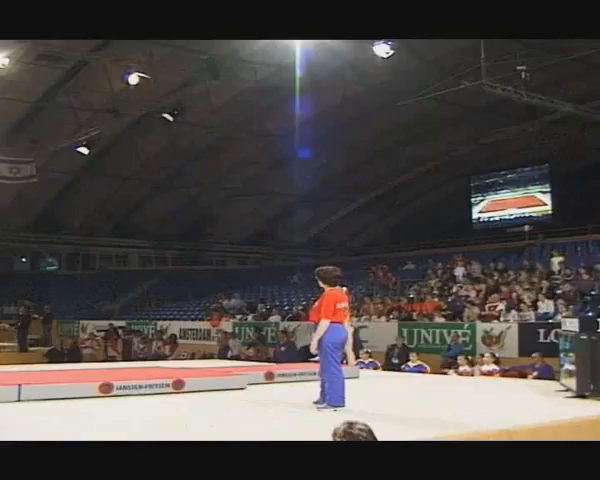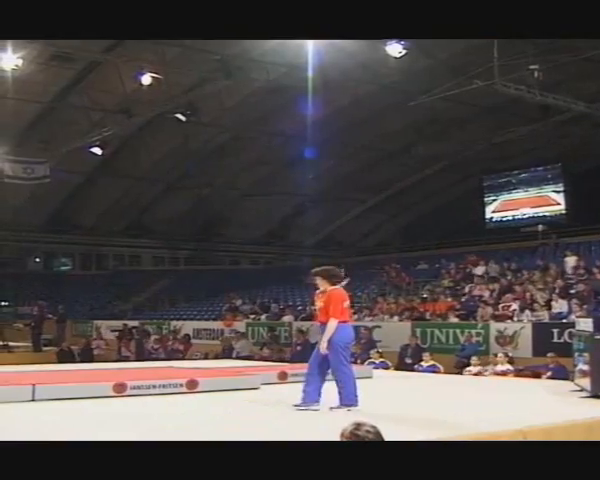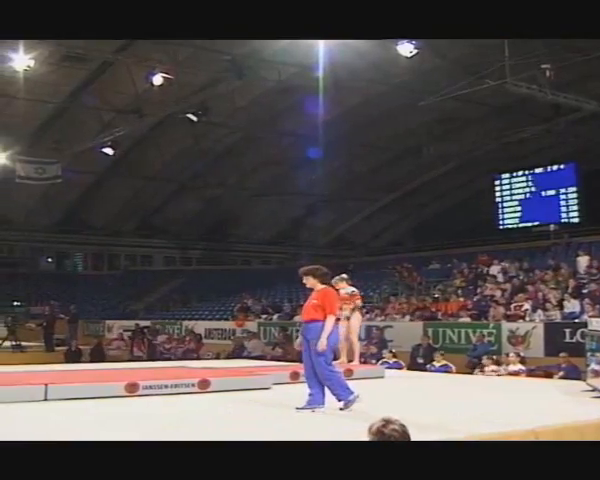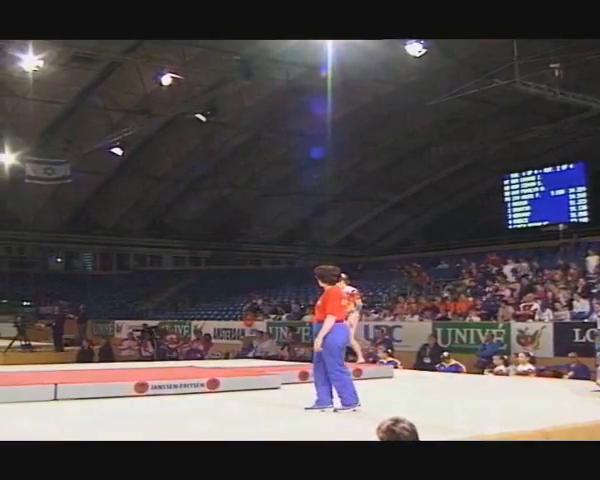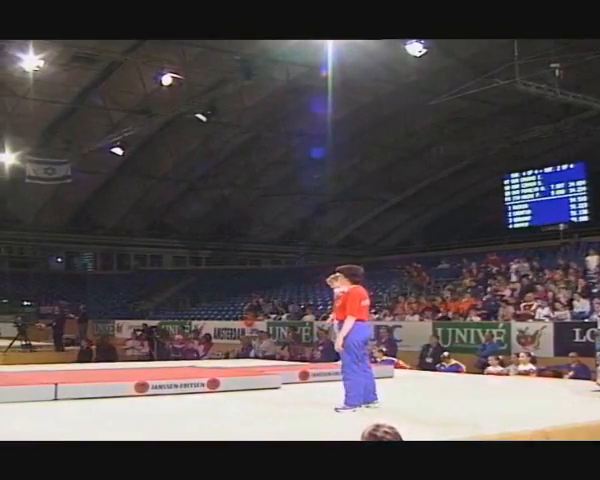
dt=1s
person 1, frame 1
left shoulder: (329, 295)
right shoulder: (341, 293)
left elbow: (325, 320)
left wrist: (315, 339)
left hip: (329, 333)
right hip: (339, 331)
left knee: (331, 368)
right knee: (328, 367)
left ankle: (335, 401)
right ankle: (326, 398)
person 1, frame 2
left shoulder: (335, 294)
right shoulder: (332, 293)
left elbow: (334, 319)
left wrist: (324, 340)
left hip: (337, 334)
right hip: (333, 334)
left knee: (341, 369)
right knee: (316, 367)
left ankle: (349, 401)
right ankle: (311, 400)
person 1, frame 3
left shoulder: (328, 293)
right shoulder: (314, 294)
left elbow: (331, 317)
left wrist: (324, 337)
right wrist: (301, 337)
left hip: (322, 332)
right hip: (309, 332)
left knee: (323, 368)
right knee: (310, 369)
left ankle: (347, 395)
right ankle: (316, 401)
person 1, frame 4
left shoulder: (333, 293)
right shoulder: (332, 292)
left elbow: (331, 318)
left wrist: (319, 337)
left hip: (332, 333)
right hip: (329, 333)
left knee: (336, 369)
right knee: (320, 368)
left ankle: (350, 401)
right ankle: (324, 401)
person 1, frame 5
left shoulder: (353, 293)
right shoulder: (360, 291)
left elbow: (351, 318)
left wrist: (340, 337)
left hip: (353, 331)
right hip: (362, 329)
left knee: (351, 367)
right knee: (363, 365)
left ankle: (352, 402)
right ankle: (370, 398)
